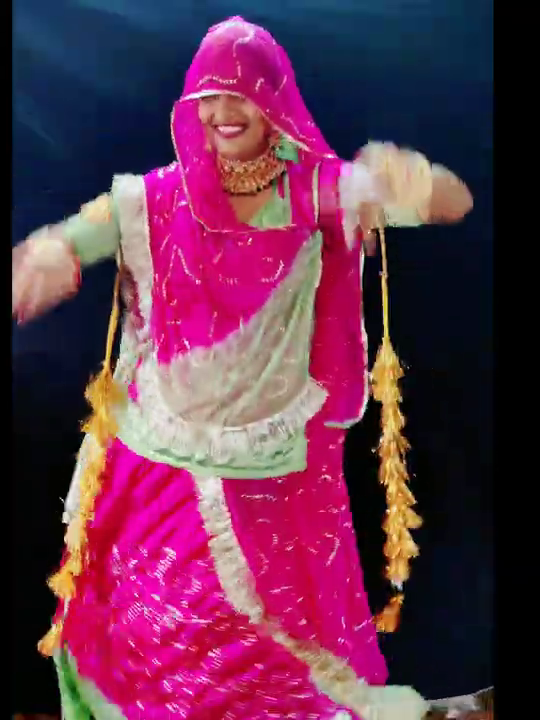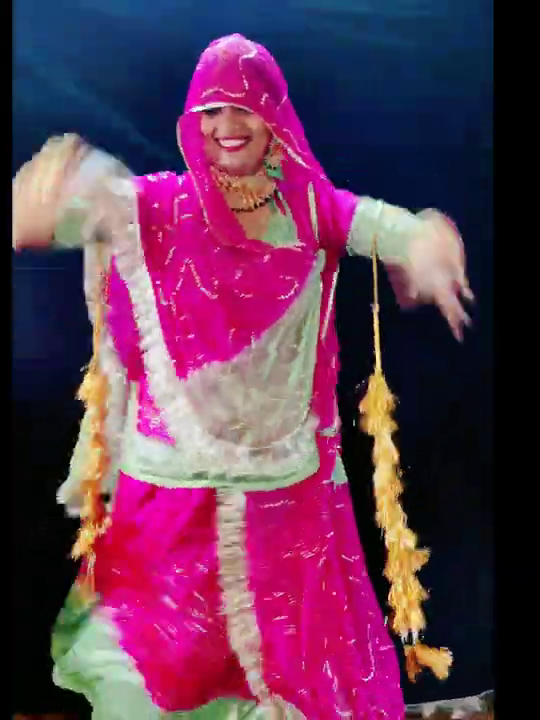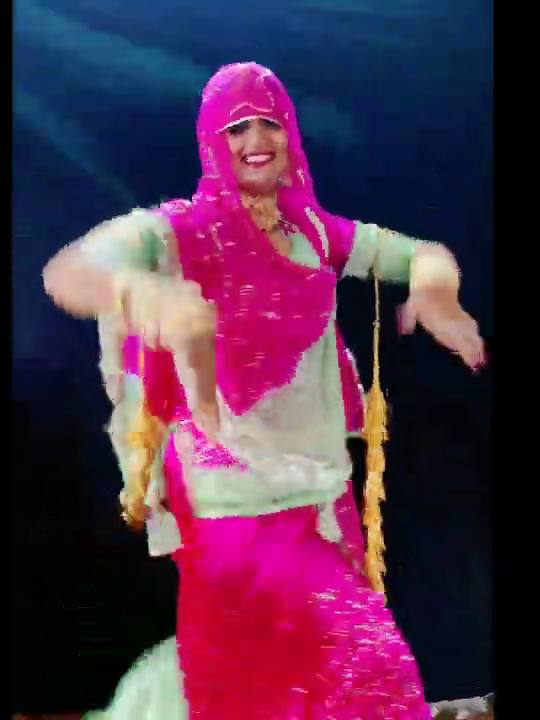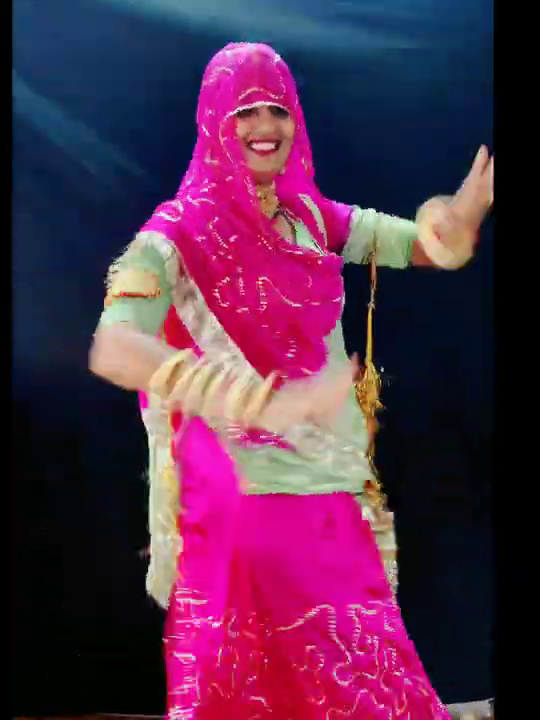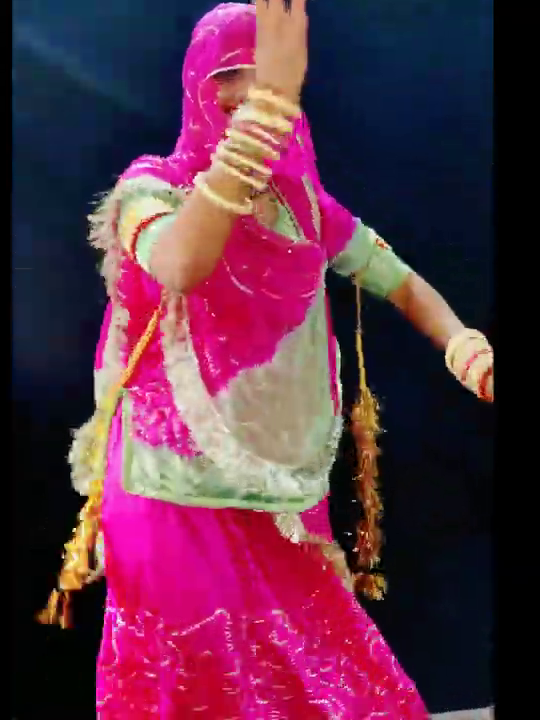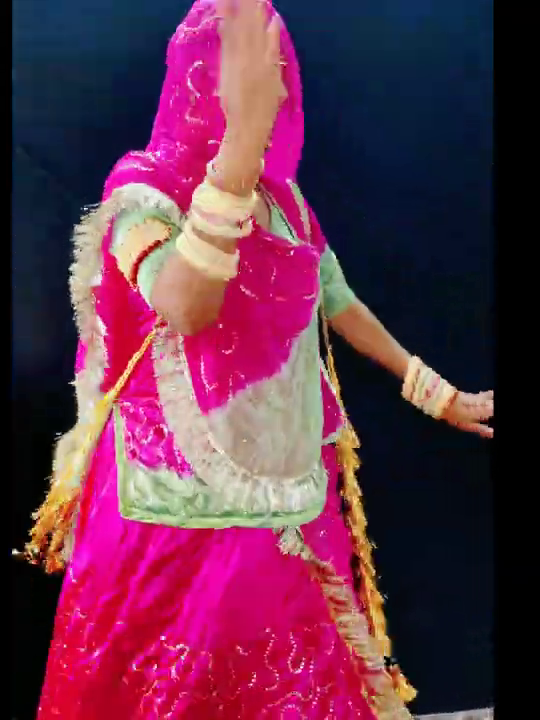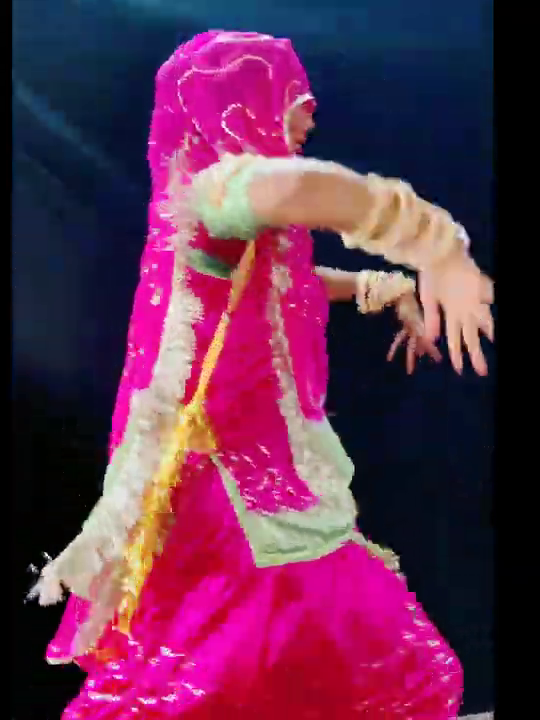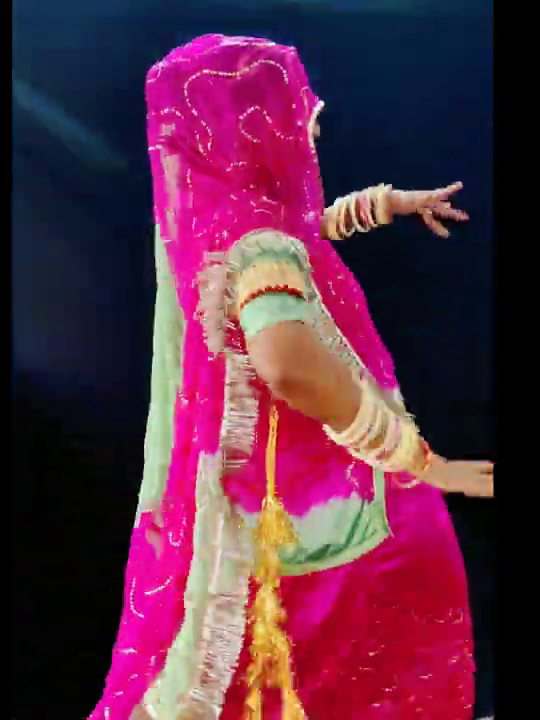
dt=0.3s
person 1, frame 1
left shoulder: (323, 185)
right shoulder: (159, 195)
left elbow: (454, 203)
right elbow: (56, 243)
left wrist: (409, 180)
right wrist: (46, 256)
left hip: (282, 461)
right hip: (160, 454)
left knee: (294, 628)
right knee: (138, 620)
person 1, frame 2
left shoulder: (313, 205)
right shoulder: (149, 204)
left elbow: (419, 237)
right elbow: (23, 224)
left wrist: (432, 244)
right wrist: (49, 192)
left hip: (288, 471)
right hip: (178, 471)
left knee: (307, 638)
right knee: (178, 646)
person 1, frame 3
left shoulder: (313, 229)
right shoulder: (175, 230)
left elbow: (424, 256)
right elbow: (65, 274)
left wrist: (436, 283)
right wrist: (151, 302)
left hip: (315, 484)
right hip: (237, 496)
left knee: (351, 663)
person 1, frame 4
left shoulder: (312, 216)
right shoulder: (174, 232)
left elbow: (426, 247)
right elbow: (111, 351)
left wrist: (455, 221)
right wrist: (245, 398)
left hip: (319, 486)
right hip: (245, 488)
left knee: (345, 662)
person 1, frame 5
left shoulder: (307, 202)
right shoulder: (153, 185)
left elbow: (401, 282)
right elbow: (181, 266)
left wrist: (470, 349)
right wrist: (268, 108)
left hip: (279, 485)
right hip: (176, 488)
left knee: (314, 658)
person 1, frame 6
left shoulder: (287, 202)
right shoulder: (143, 193)
left elbow: (340, 307)
right elbow: (187, 303)
left wrist: (432, 386)
right wrist: (244, 130)
left hip: (284, 491)
right hip: (173, 496)
person 1, frame 7
left shoulder: (245, 224)
right shoulder: (212, 199)
left elbow: (288, 288)
right elbow: (289, 187)
left wrist: (381, 287)
right wrist: (432, 244)
left hip: (270, 490)
right hip: (232, 510)
person 1, frame 8
left shoulder: (210, 219)
right shoulder: (254, 240)
right elbow: (291, 364)
left wrist: (388, 200)
right wrist: (416, 456)
left hip: (241, 516)
right hip: (324, 515)
